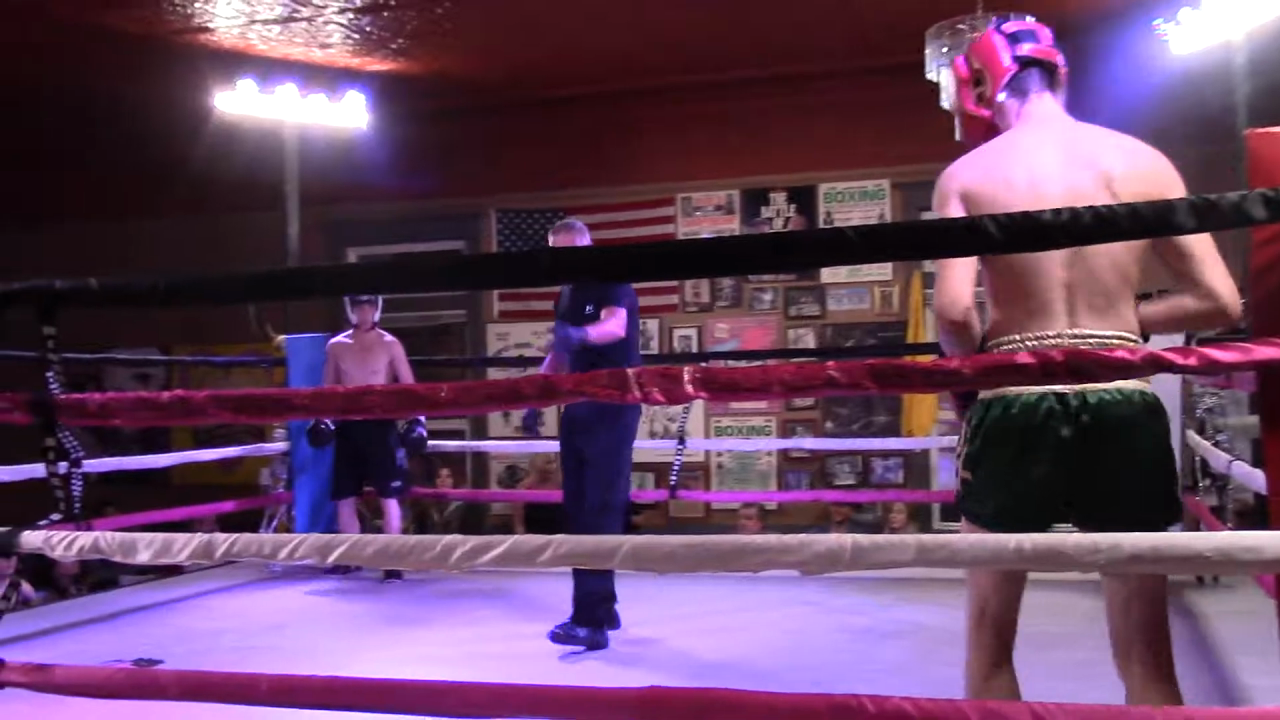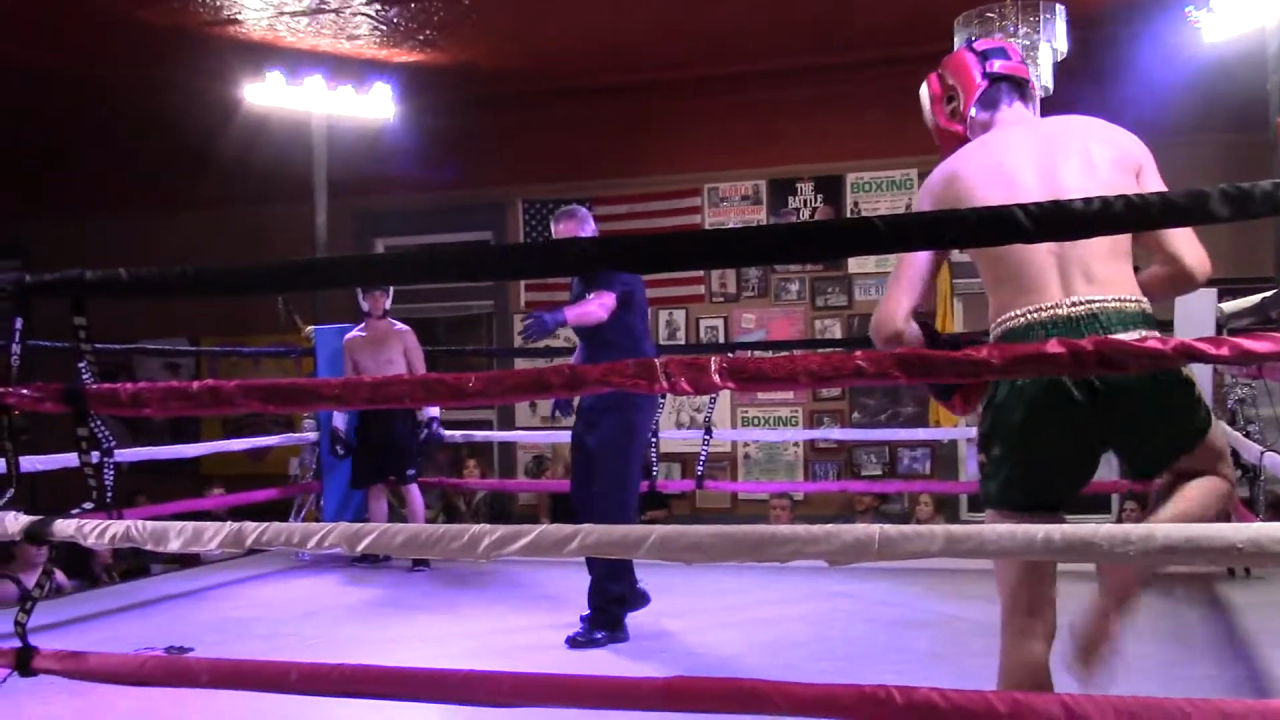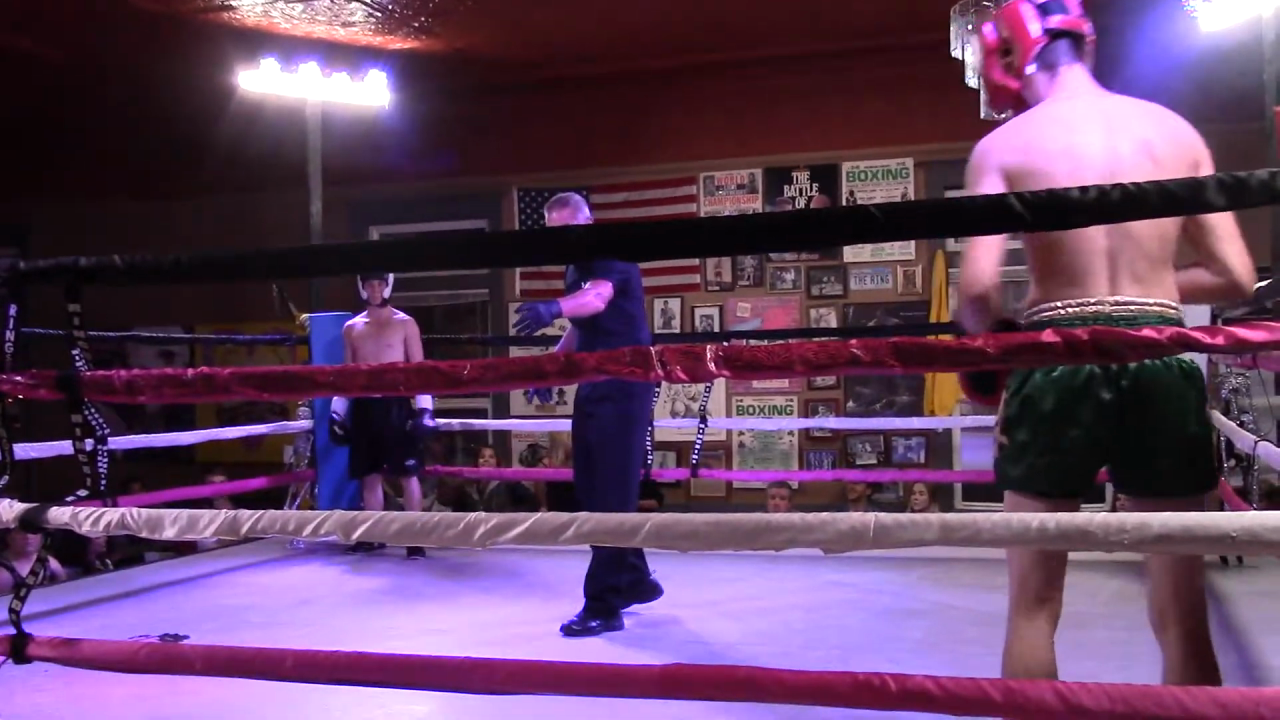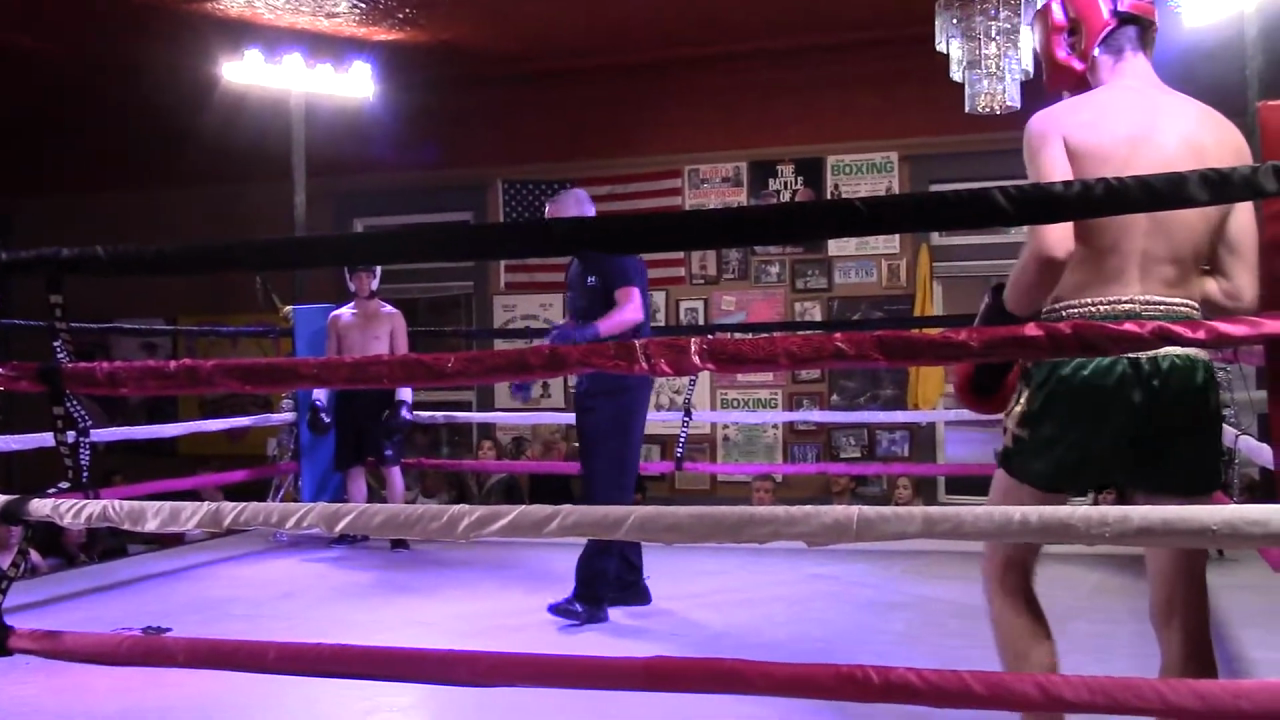
dt=0.4s
person 1, frame 1
left shoulder: (967, 173)
right shoulder: (1145, 164)
left elbow: (953, 311)
right elbow: (1220, 301)
left wrist: (971, 365)
left hip: (1017, 408)
right hip: (1122, 404)
left knee: (989, 636)
right knee: (1145, 652)
person 1, frame 2
left shoulder: (947, 177)
right shoulder: (1115, 140)
left elbow: (891, 326)
right elbow: (1190, 267)
left hip: (1029, 373)
left knee: (1026, 625)
right knee: (1213, 472)
right ankle: (1117, 588)
person 1, frame 3
left shoulder: (1004, 146)
right shoulder: (1175, 132)
left elbow: (978, 288)
right elbow: (1236, 276)
left wrist: (987, 338)
left hip: (1056, 371)
right hip: (1162, 366)
left knee: (1031, 610)
right knee: (1180, 618)
person 1, frame 4
left shoulder: (1058, 123)
right shoulder: (1224, 137)
left elbow: (1053, 249)
right elbow: (1240, 294)
left wrist: (1003, 315)
left hip: (1081, 366)
right hip: (1181, 370)
left knee: (1007, 574)
right knee: (1182, 613)
person 2, frame 1
left shoulder: (612, 286)
right shoulder: (564, 298)
left elbow: (616, 326)
left wrist: (580, 333)
right wrist: (536, 401)
left hip: (614, 409)
right hip: (577, 411)
left knee: (602, 506)
right knee: (577, 508)
left ankle: (592, 619)
right ankle: (594, 612)
person 2, frame 2
left shoulder: (616, 271)
right shoulder: (580, 281)
left elbow: (599, 309)
left wrist: (558, 317)
left hip: (626, 398)
right hip: (595, 398)
left knee: (612, 503)
right knee: (584, 497)
left ankle: (609, 618)
right ankle: (624, 590)
person 2, frame 3
left shoulder: (613, 260)
right shoulder: (574, 269)
left elbow: (597, 299)
left wrist: (553, 308)
left hip: (624, 387)
right hip: (593, 387)
left knee: (613, 493)
right knee: (592, 488)
left ankle: (604, 606)
right ankle: (635, 580)
person 2, frame 4
left shoulder: (619, 257)
right shoulder: (576, 266)
left elbow: (631, 311)
left wrist: (587, 333)
left hip: (623, 382)
right hip: (592, 382)
left knee: (609, 485)
right knee: (602, 484)
left ankle: (592, 595)
right ankle: (627, 582)
person 3, frame 1
left shoulder: (390, 345)
right shoulder: (336, 346)
left elbow: (409, 386)
right elbow: (329, 386)
left wrist: (417, 419)
right wrist: (320, 417)
left hip: (380, 426)
right hip: (348, 427)
left knee: (388, 496)
right knee: (344, 498)
person 3, frame 2
left shoulder: (403, 334)
right shoulder: (351, 341)
left elbow: (421, 377)
left wrist: (433, 418)
right wrist: (338, 426)
left hip: (399, 415)
right hip: (368, 418)
left knee: (408, 484)
right knee: (374, 486)
person 3, frame 3
left shoulder: (405, 323)
right shoulder: (351, 328)
left wrist: (424, 409)
right wrist: (337, 411)
left hip: (395, 405)
right hip: (363, 407)
left knee: (407, 474)
right knee: (369, 475)
person 3, frame 4
left shoulder: (392, 316)
right shoulder: (336, 318)
left wrist: (403, 401)
right wrist: (319, 399)
left hip: (380, 396)
right hip: (348, 398)
left knee: (390, 465)
right knee: (353, 467)
